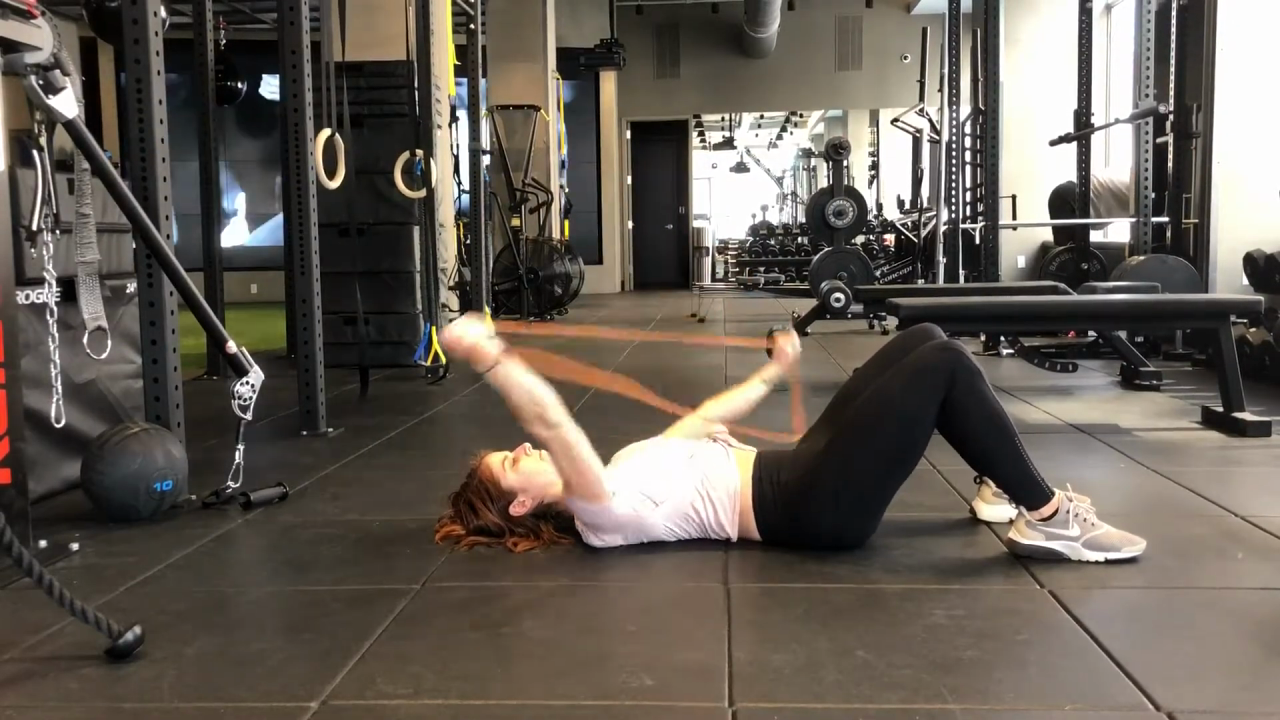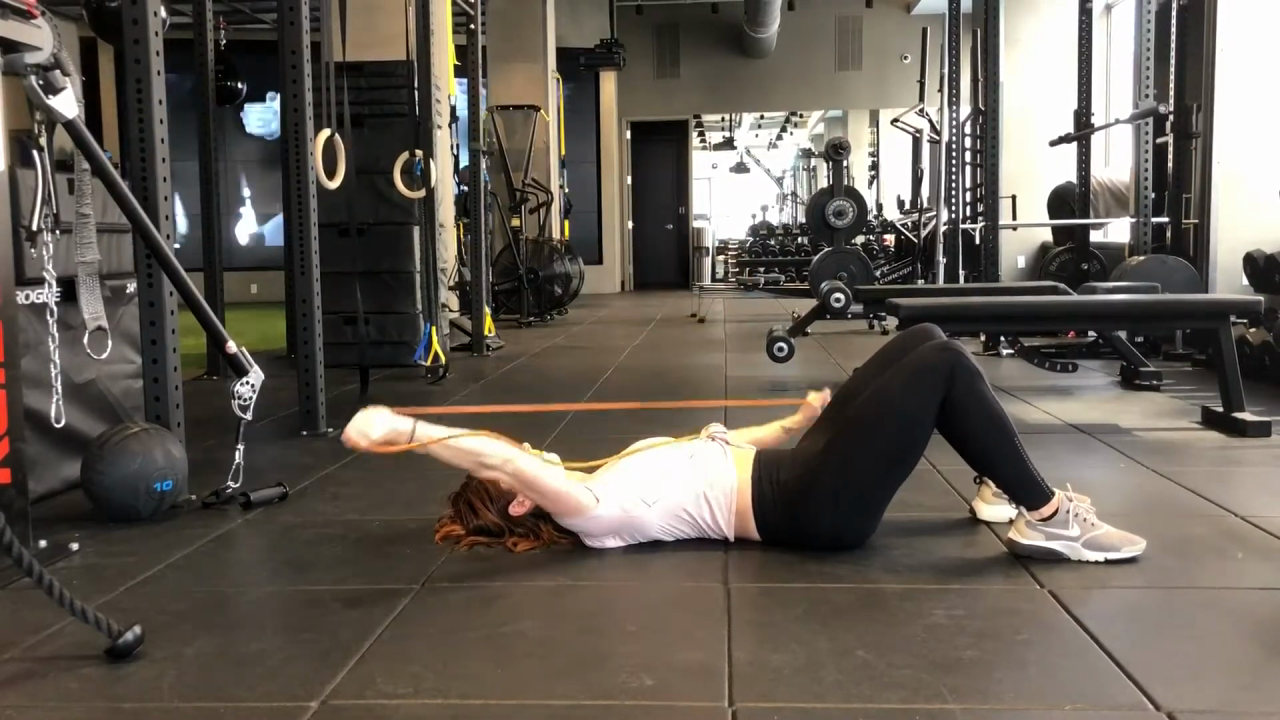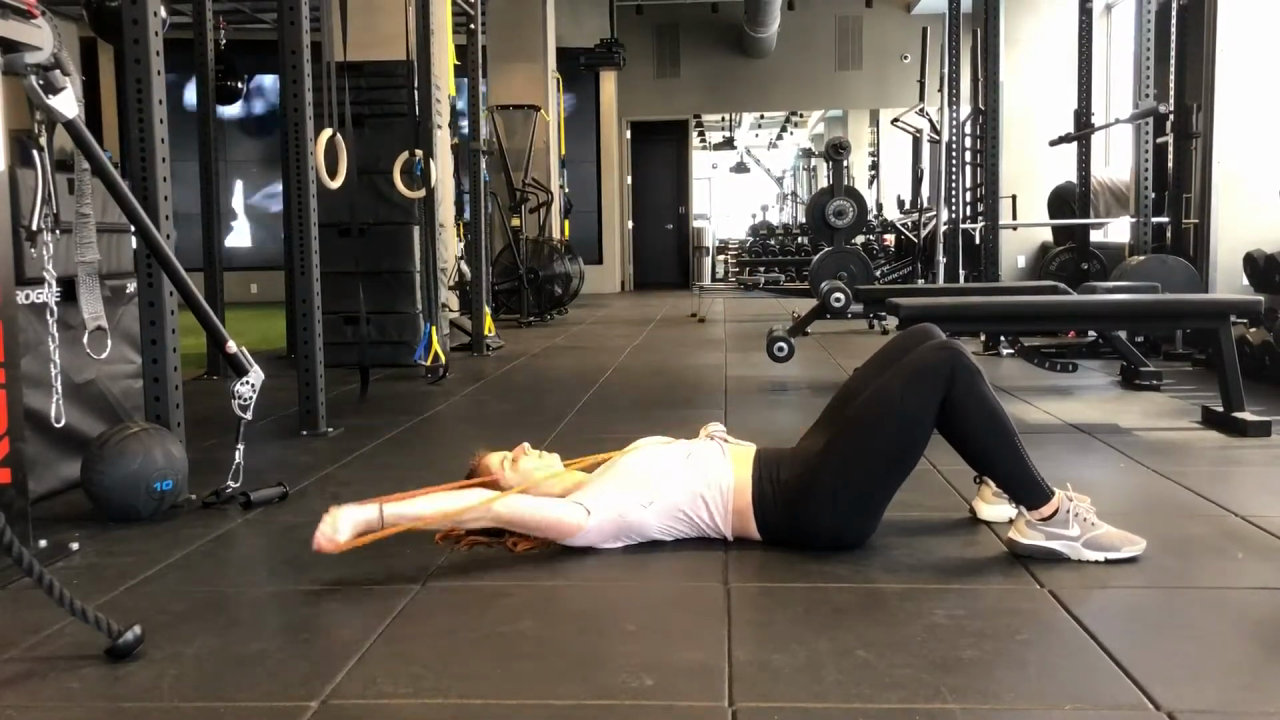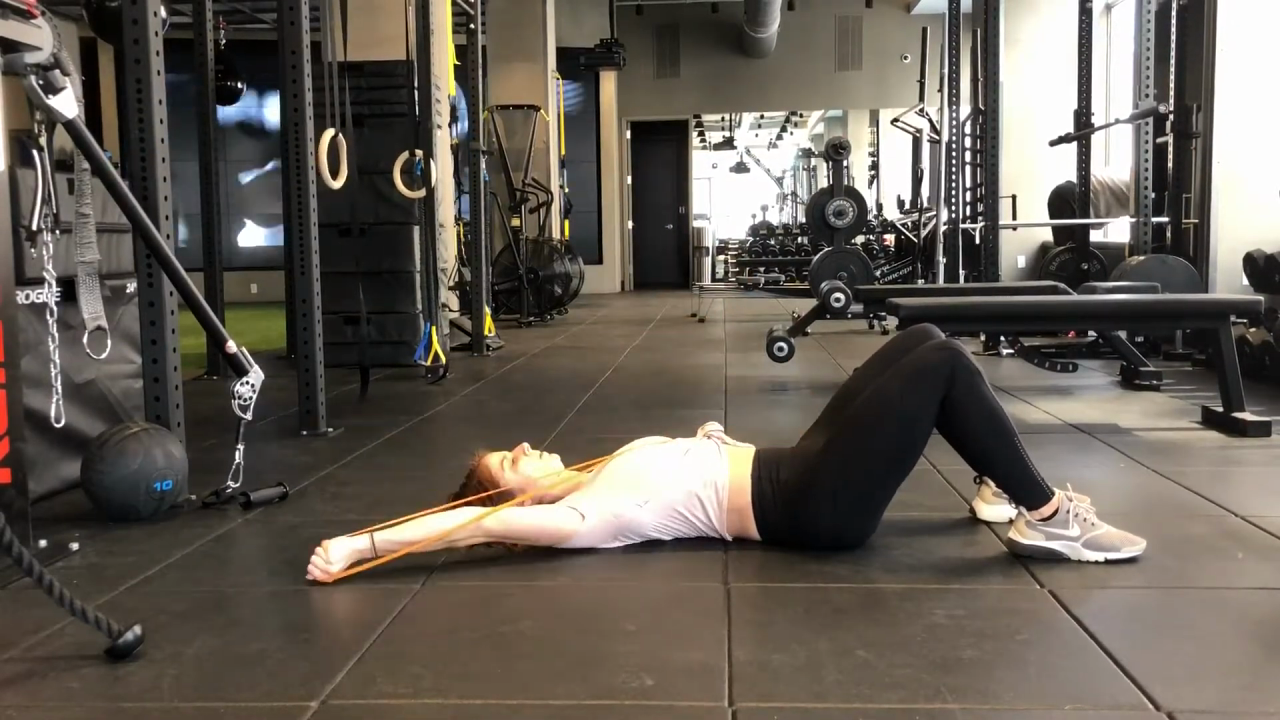
dt=0.3s
person 1, frame 1
left shoulder: (616, 478)
right shoulder: (595, 514)
left elbow: (700, 416)
right elbow: (554, 424)
left wrist: (773, 370)
right wrist: (489, 357)
left hip: (793, 474)
right hip: (812, 508)
left knee: (925, 341)
right knee: (943, 366)
left ankle: (1004, 487)
right ankle: (1047, 518)
person 1, frame 2
left shoulder: (605, 474)
right shoulder: (586, 518)
right elbow: (503, 462)
left wrist: (796, 422)
right wrist: (405, 429)
left hip: (790, 472)
right hip: (811, 507)
left knee: (923, 343)
right knee: (940, 363)
left ankle: (1004, 487)
right ankle: (1047, 520)
person 1, frame 3
left shoulder: (601, 475)
right shoulder: (585, 516)
right elbow: (491, 508)
right wrist: (365, 512)
left hip: (787, 470)
right hip: (811, 508)
left knee: (924, 342)
right knee: (941, 366)
left ankle: (1004, 488)
right ankle: (1047, 520)
person 1, frame 4
left shoulder: (595, 478)
right shoulder: (578, 517)
right elbow: (483, 524)
right wrist: (359, 544)
left hip: (790, 472)
right hip: (812, 506)
left knee: (923, 343)
right knee: (940, 364)
left ankle: (1005, 488)
right ankle: (1047, 518)
